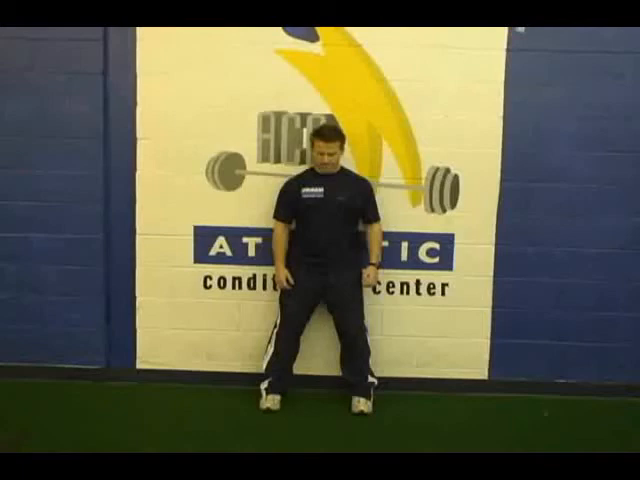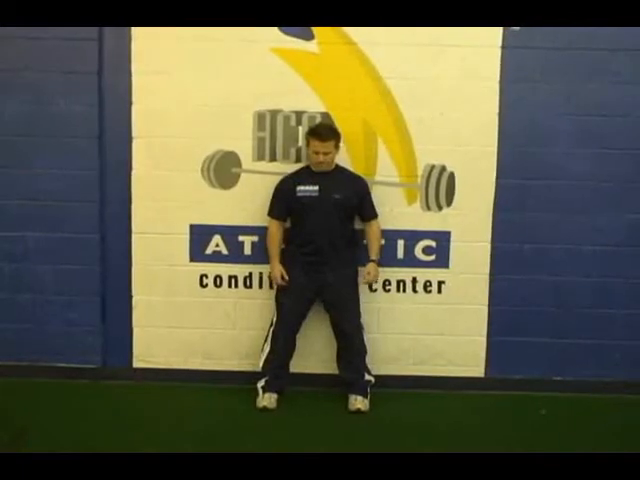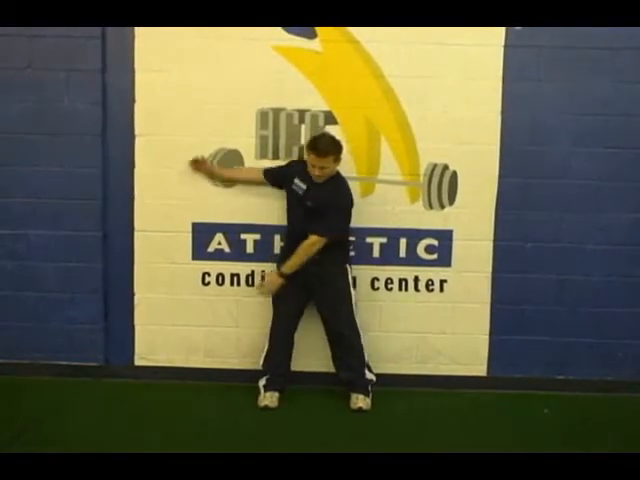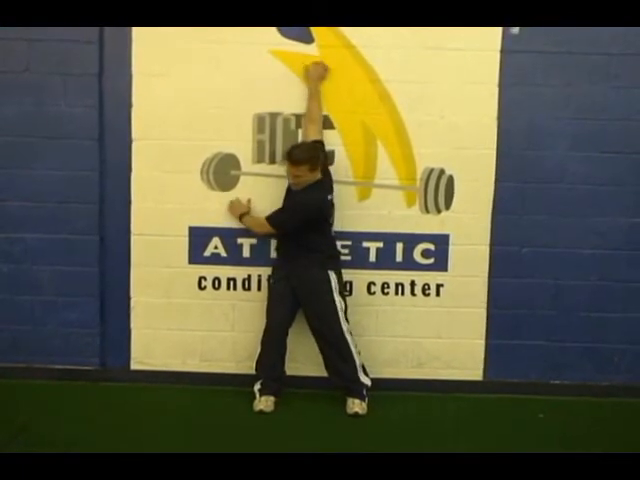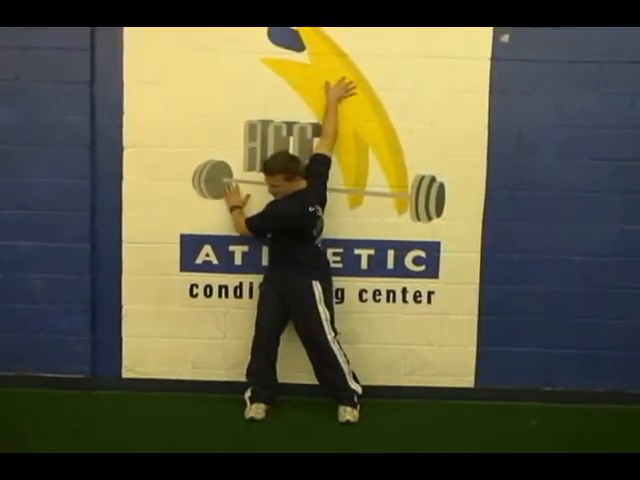
dt=1s
person 1, frame 1
left shoulder: (359, 186)
right shoulder: (295, 185)
left elbow: (373, 226)
right elbow: (281, 227)
left wrist: (372, 264)
right wrist: (280, 265)
left hip: (345, 274)
right hip: (301, 272)
left knee: (353, 333)
right knee: (287, 330)
left ankle: (361, 391)
right ankle: (273, 388)
person 1, frame 2
left shoulder: (354, 183)
right shoulder: (290, 183)
left elbow: (371, 223)
right elbow: (276, 224)
left wrist: (373, 260)
right wrist: (275, 262)
left hip: (341, 271)
right hip: (297, 270)
left knee: (349, 330)
right knee: (283, 328)
left ankle: (358, 389)
right ankle: (270, 386)
person 1, frame 3
left shoulder: (339, 195)
right shoulder: (296, 170)
left elbow: (315, 243)
right elbow: (259, 175)
left wrist: (282, 274)
right wrist: (216, 172)
left hip: (330, 267)
right hip: (293, 261)
left knee: (342, 326)
right knee: (281, 325)
left ankle: (360, 386)
right ankle: (271, 385)
person 1, frame 4
left shoulder: (308, 201)
right shoulder: (315, 165)
left elbow: (265, 226)
right elbow: (313, 124)
left wrist: (242, 214)
right wrist: (312, 86)
left hip: (318, 272)
right hip: (287, 267)
left knee: (333, 331)
right knee: (274, 328)
left ankle: (357, 390)
right ankle: (267, 389)
person 1, frame 5
left shoulder: (283, 211)
right shoulder: (315, 179)
left elbow: (245, 227)
right elbow: (327, 139)
left wrist: (235, 206)
right wrist: (332, 102)
left hip: (308, 281)
right hip: (278, 277)
left knee: (321, 340)
right knee: (264, 337)
left ankle: (348, 397)
right ankle: (259, 396)
